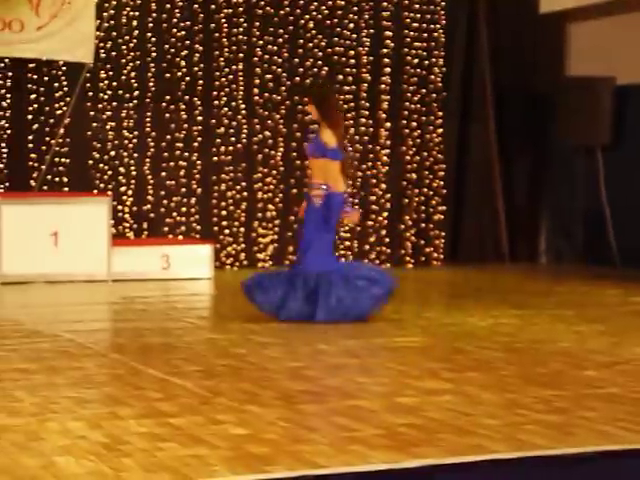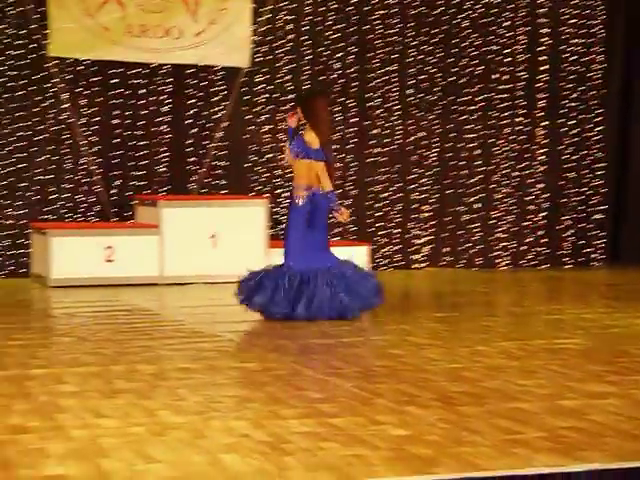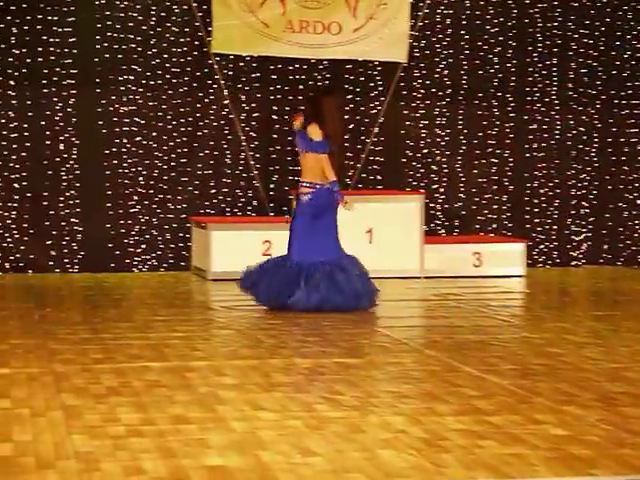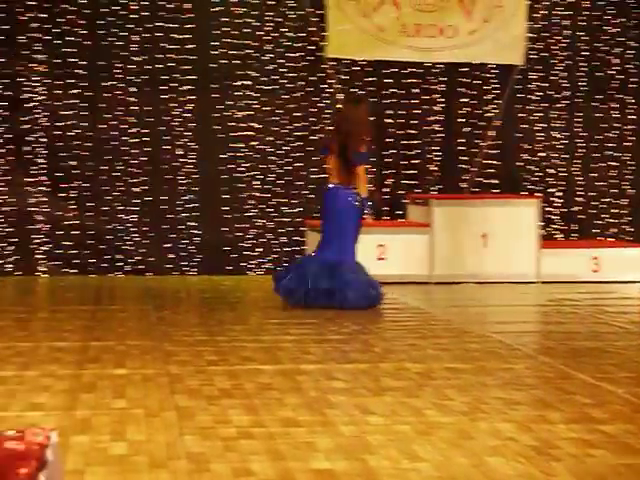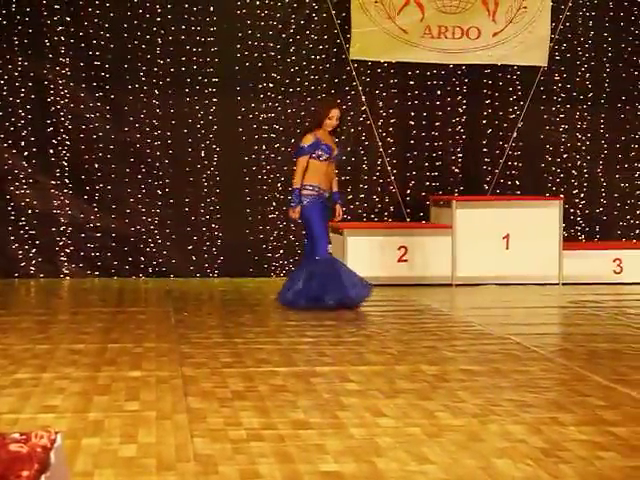
dt=1s
person 1, frame 1
left shoulder: (326, 134)
right shoulder: (326, 132)
left elbow: (336, 173)
left wrist: (346, 206)
right wrist: (308, 200)
left hip: (324, 198)
right hip: (320, 197)
left knee: (315, 255)
right knee: (320, 254)
left ankle: (317, 305)
person 1, frame 2
left shoulder: (310, 135)
right shoulder: (307, 134)
left elbow: (321, 173)
right elbow: (290, 159)
left wrist: (335, 205)
right wrist: (290, 130)
left hip: (306, 198)
right hip: (308, 198)
left knee: (297, 254)
right knee: (317, 253)
left ankle: (290, 305)
person 1, frame 3
left shoulder: (313, 129)
right shoulder: (324, 131)
left elbow: (325, 163)
left wrist: (338, 193)
right wrist: (298, 130)
left hip: (311, 192)
right hip: (325, 194)
left knee: (300, 247)
right knee: (328, 248)
left ankle: (295, 296)
right ankle: (347, 293)
person 1, frame 4
left shoulder: (335, 137)
right shoulder: (360, 143)
right elbow: (360, 178)
right wrist: (366, 207)
left hip: (331, 193)
right hip: (350, 197)
left knee: (328, 246)
right knee: (345, 249)
left ankle: (312, 287)
right ankle: (347, 294)
person 1, frame 5
left shoulder: (331, 140)
right shoulder: (310, 139)
right elbow: (299, 171)
left wrist: (337, 201)
right wrist: (295, 202)
left hip: (322, 198)
right hip: (309, 197)
left knee: (319, 248)
right knee: (319, 247)
left ankle: (318, 293)
right ankle: (313, 294)
